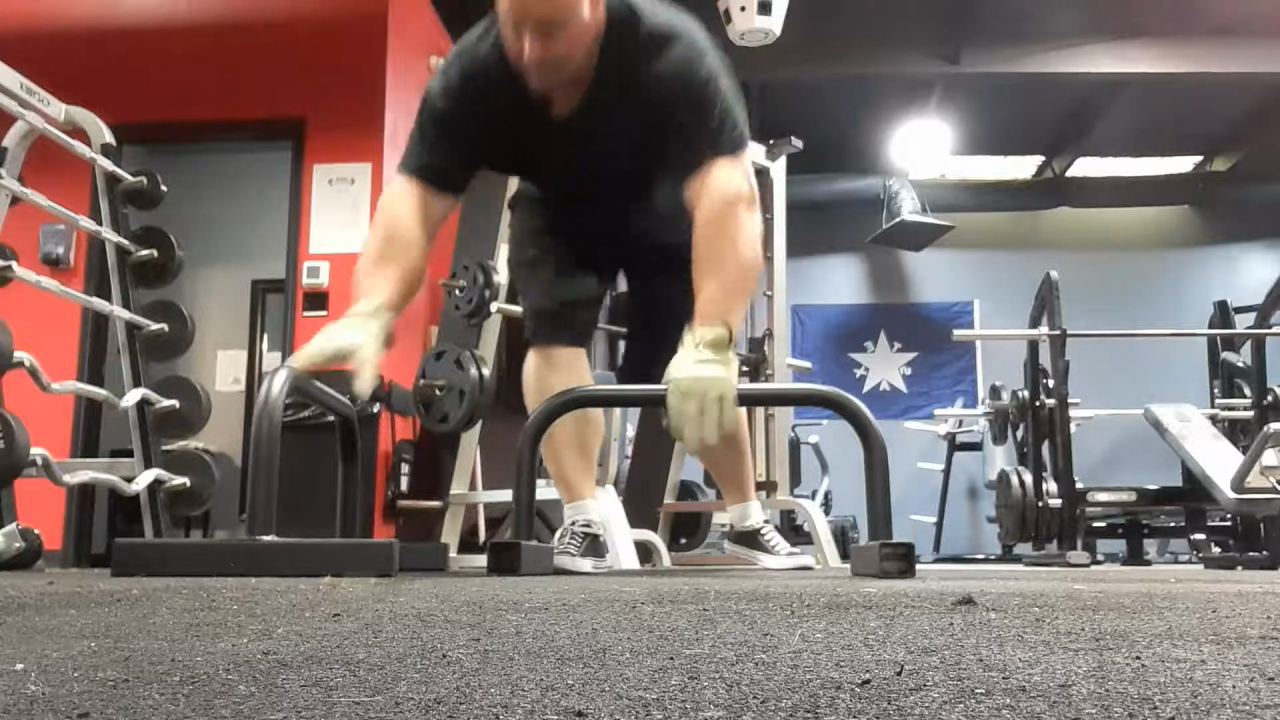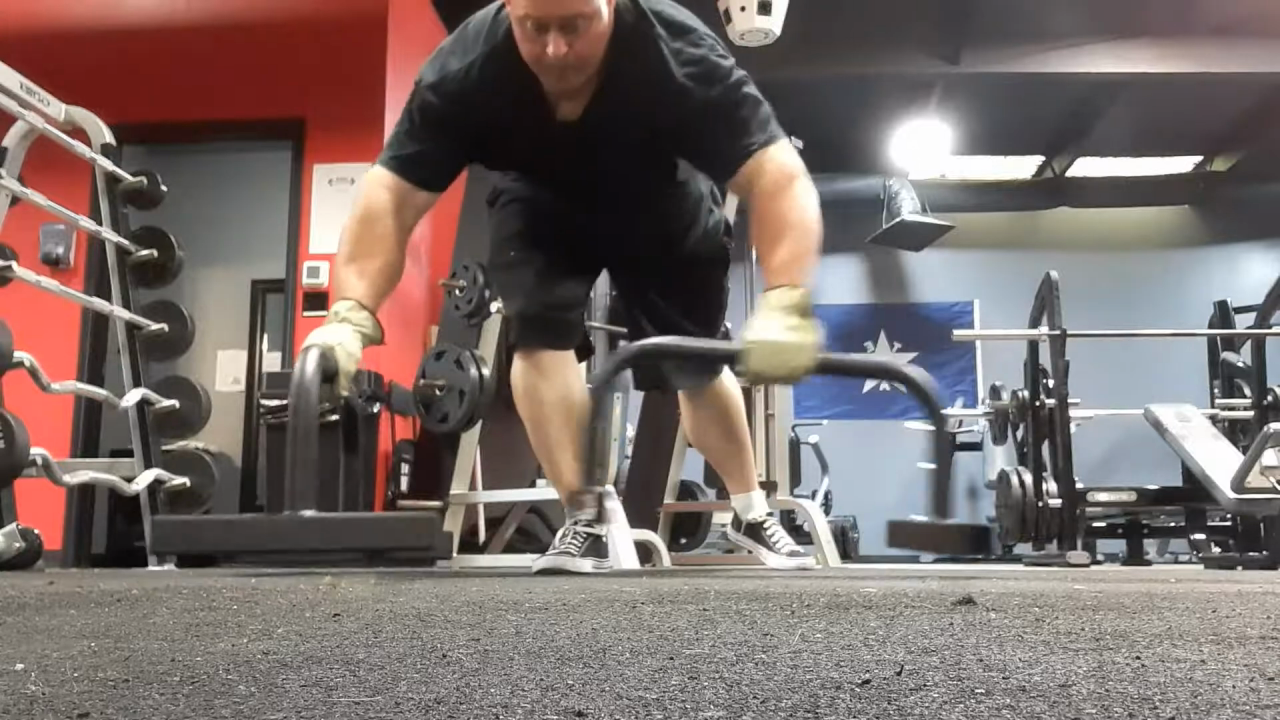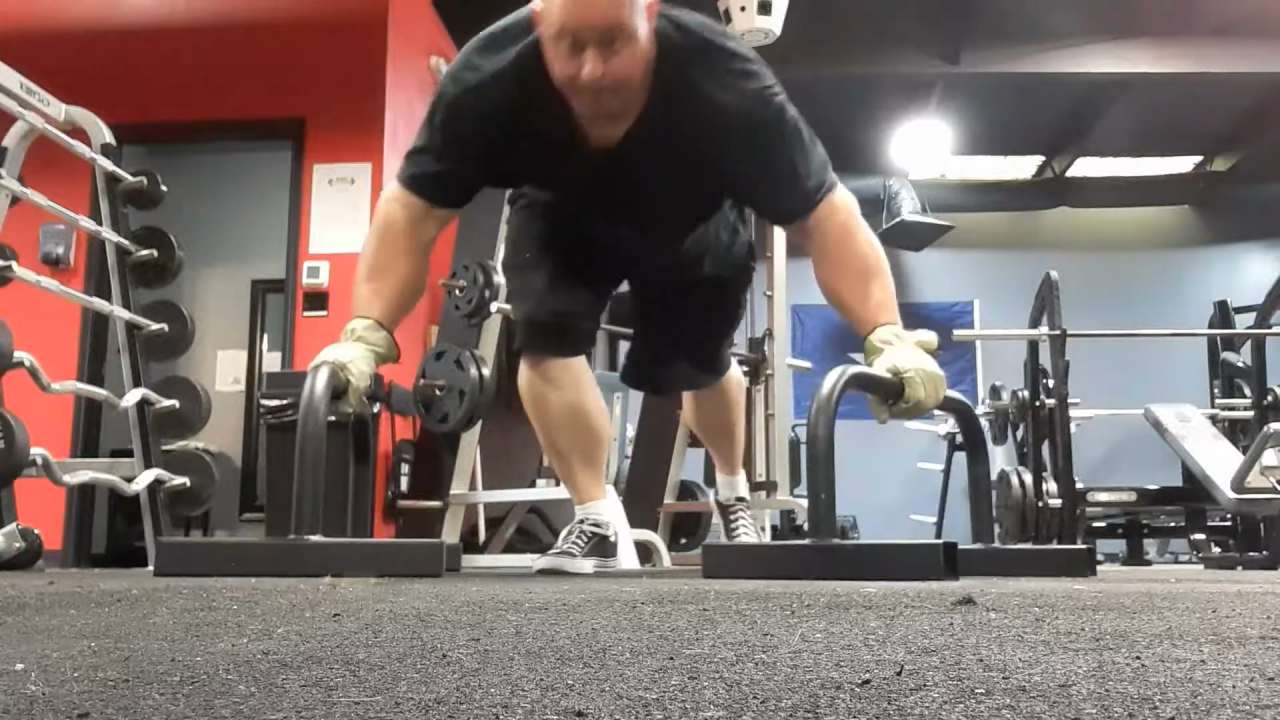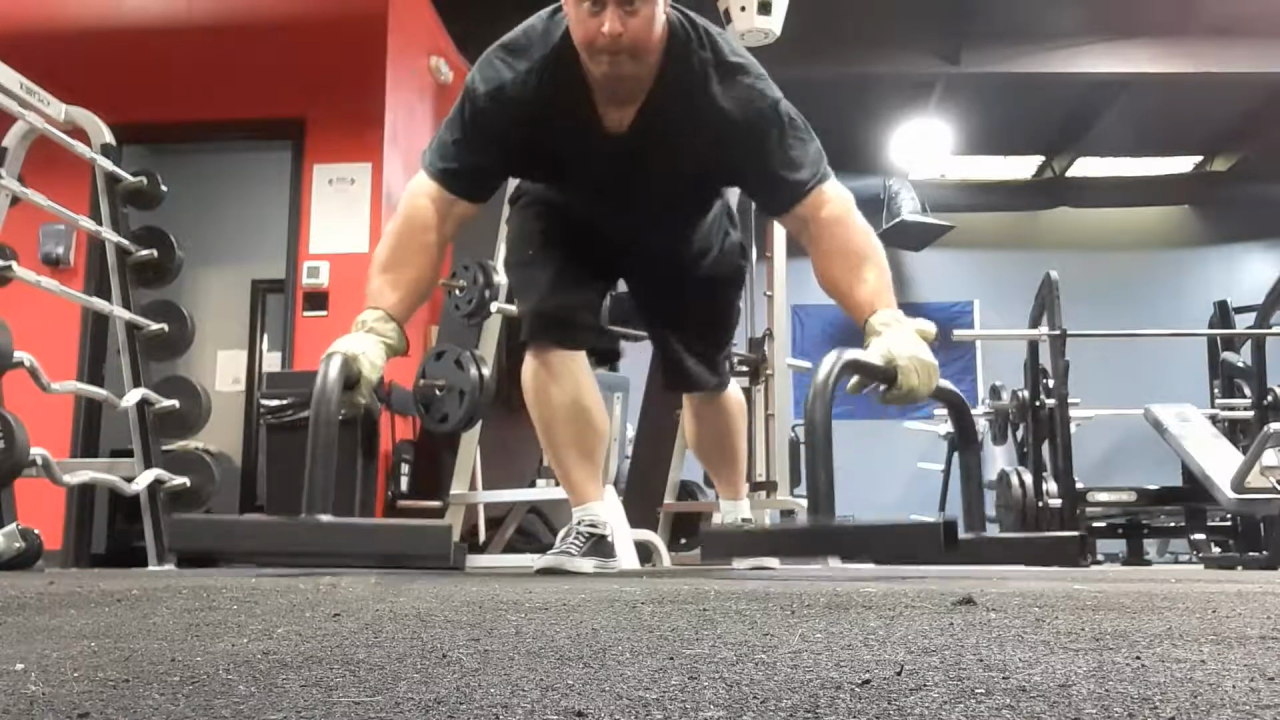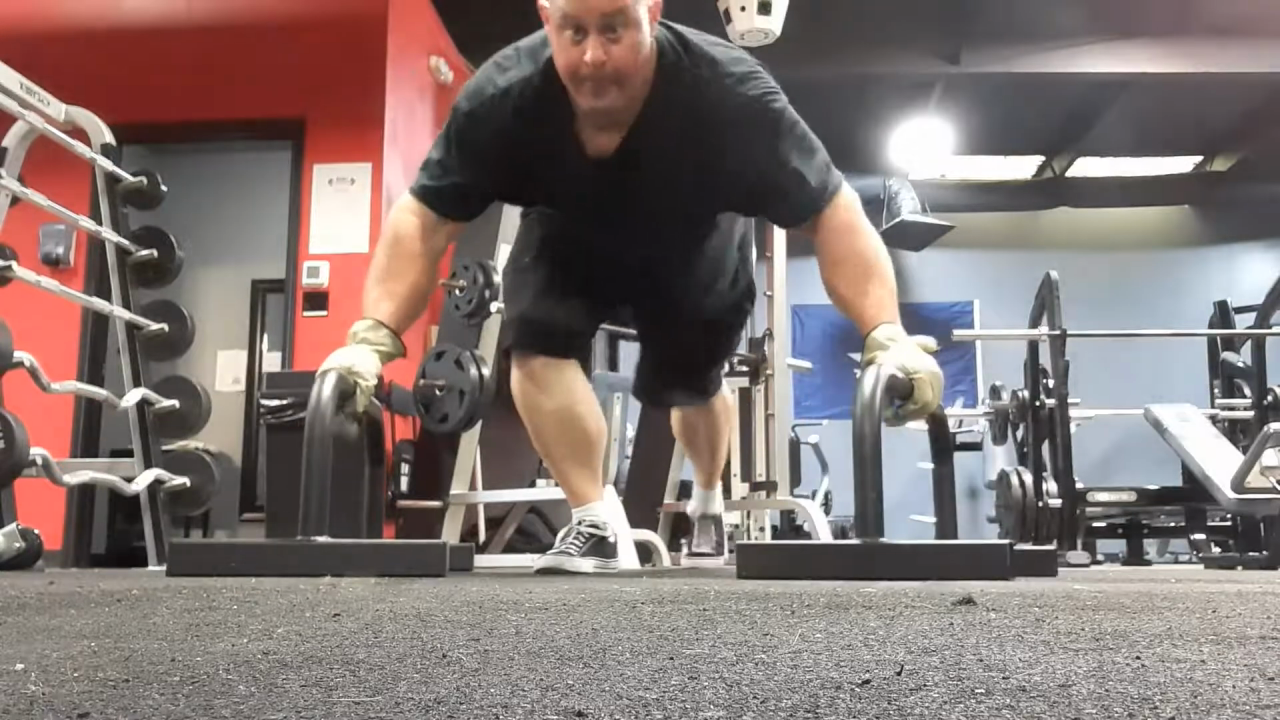
dt=0.4s
person 1, frame 1
left shoulder: (671, 54)
right shoulder: (474, 74)
left elbow: (730, 201)
right elbow: (414, 198)
left wrist: (710, 339)
right wrist: (368, 318)
left hip: (669, 210)
right hip: (557, 209)
left knee: (697, 369)
right knee: (554, 332)
left ankle: (747, 521)
right ankle: (582, 525)
person 1, frame 2
left shoulder: (679, 52)
right shoulder: (464, 69)
left elbow: (776, 176)
right elbow: (392, 196)
left wrist: (784, 306)
right wrist: (351, 317)
left hip: (666, 210)
right hip: (543, 208)
left knee: (696, 361)
right knee: (540, 334)
left ankle: (751, 514)
right ankle: (584, 524)
person 1, frame 3
left shoulder: (726, 85)
right shoulder: (488, 80)
left elbow: (825, 217)
right elbow: (411, 214)
left wrist: (889, 339)
right wrist: (366, 336)
left hip: (693, 231)
right hip: (563, 221)
left knee: (703, 367)
right knee: (547, 339)
left ankle: (731, 490)
right ankle: (593, 523)
person 1, frame 4
left shoulder: (728, 80)
right shoulder: (514, 72)
left elbow: (819, 211)
right elbow: (435, 205)
left wrist: (886, 324)
right wrist: (376, 328)
left hip: (687, 228)
right hip: (563, 218)
left knee: (705, 372)
right knee: (553, 335)
left ankle: (737, 518)
right ankle: (590, 524)
person 1, frame 5
left shoulder: (728, 90)
right shoulder: (502, 95)
left elbow: (832, 214)
right elbow: (422, 222)
left wrist: (887, 339)
right wrist: (371, 340)
left hip: (691, 253)
right hip: (568, 241)
left knee: (694, 384)
right knee: (538, 344)
left ankle: (706, 507)
right ankle: (591, 524)
